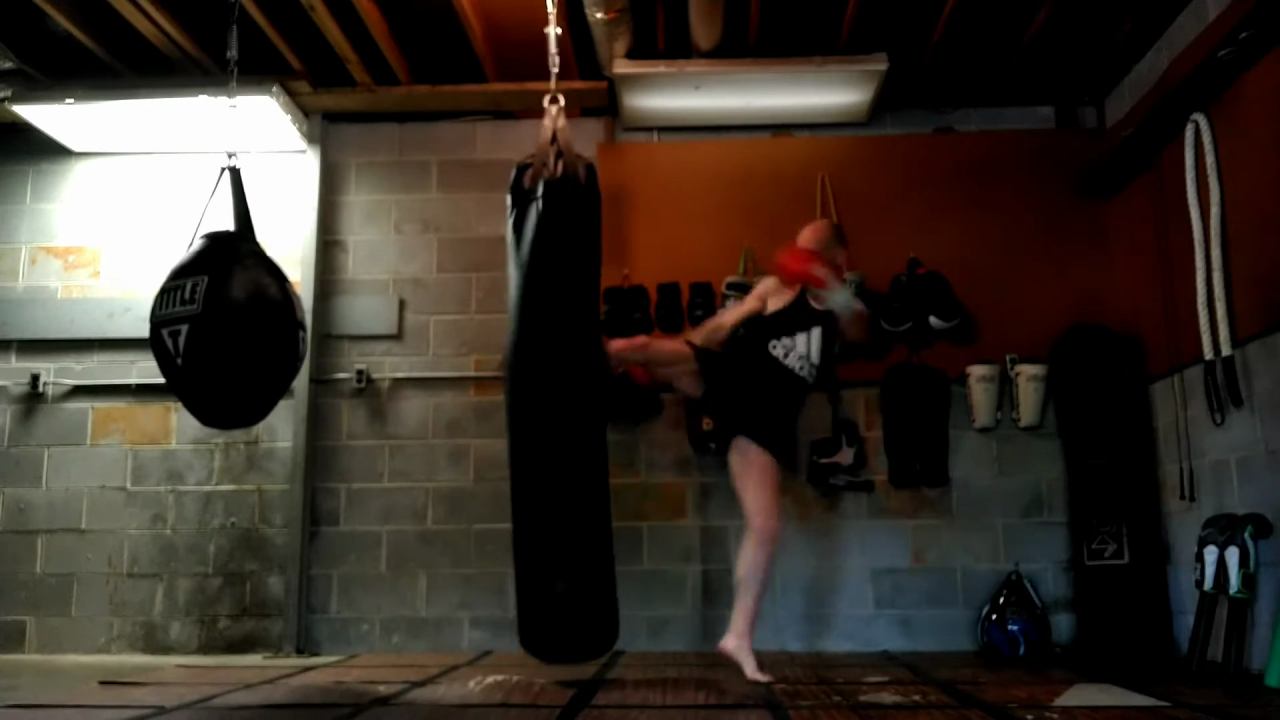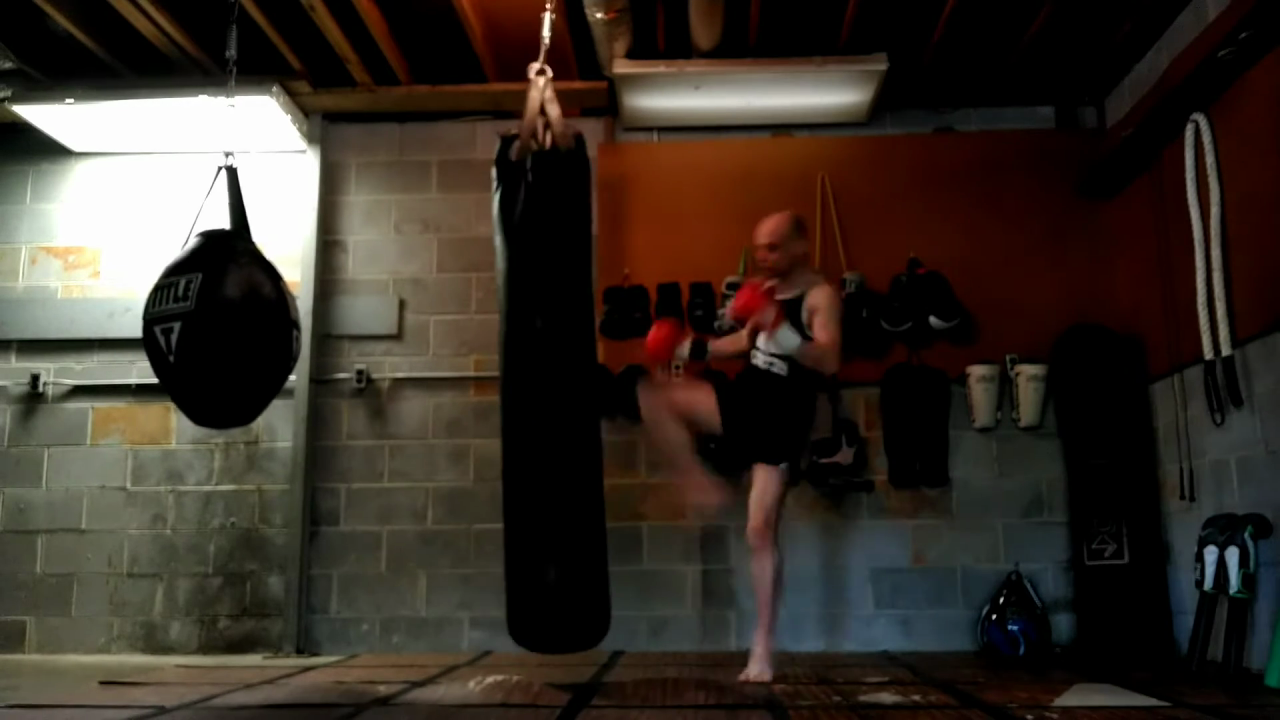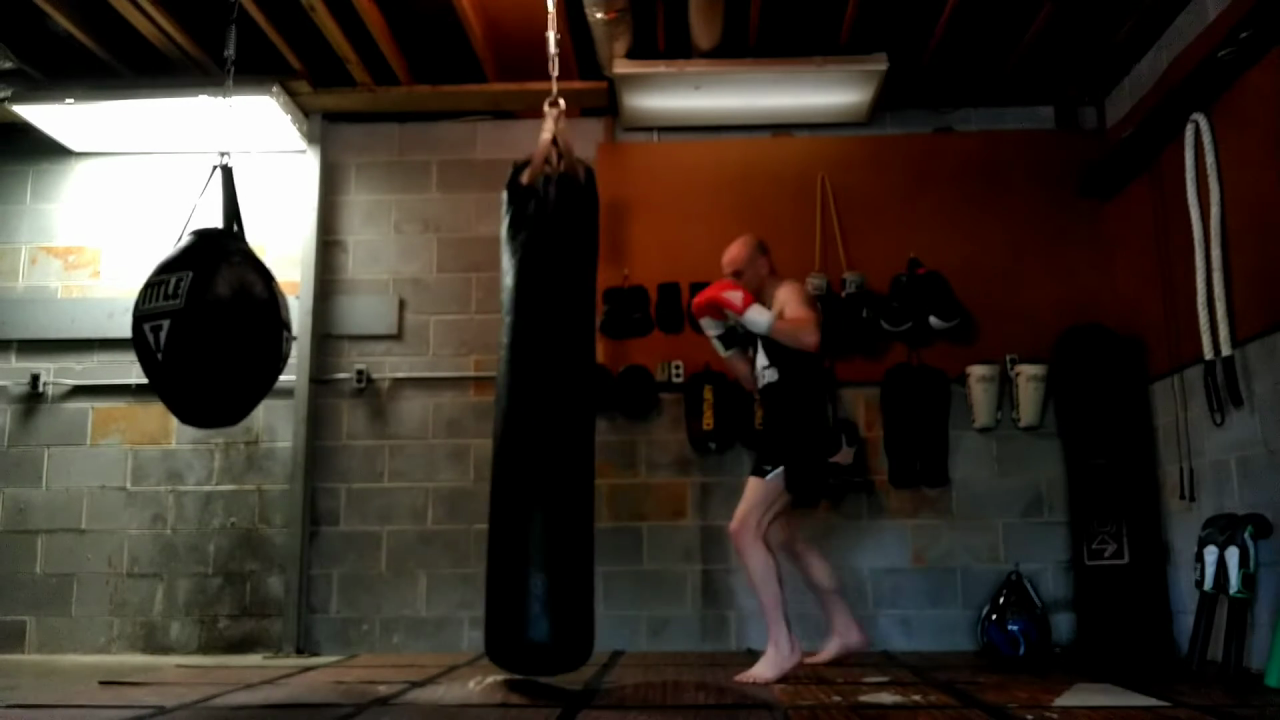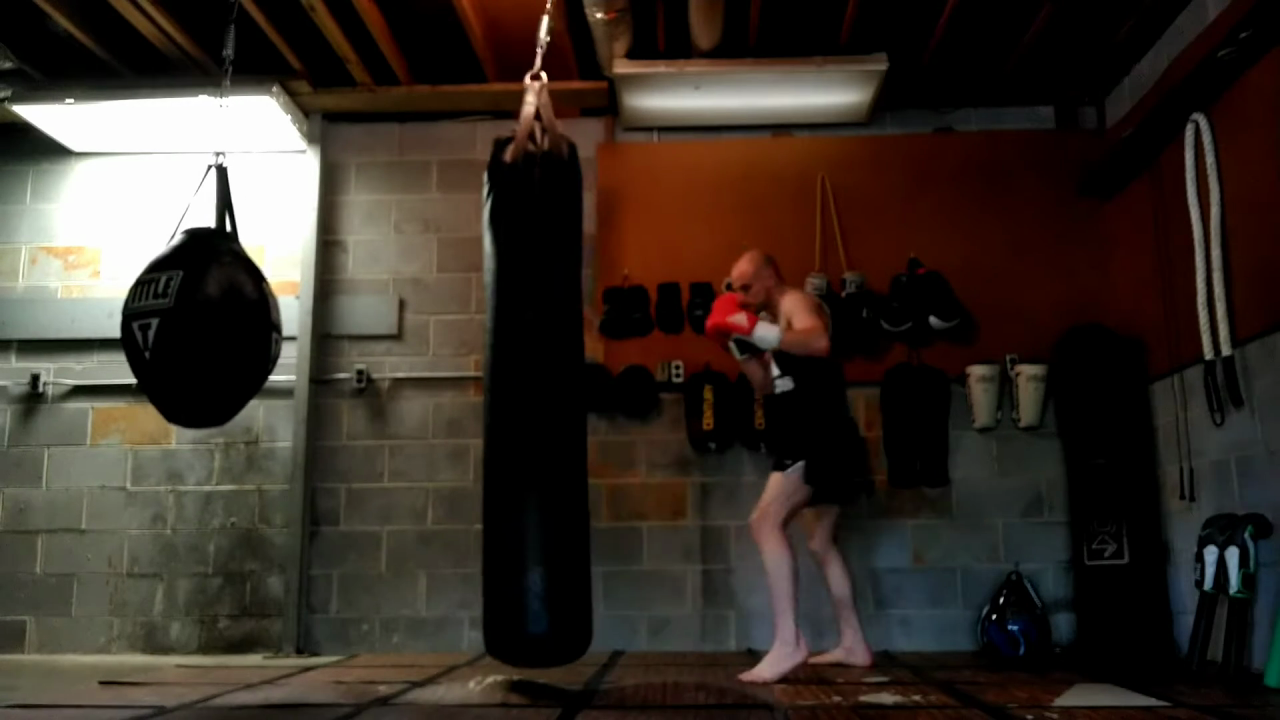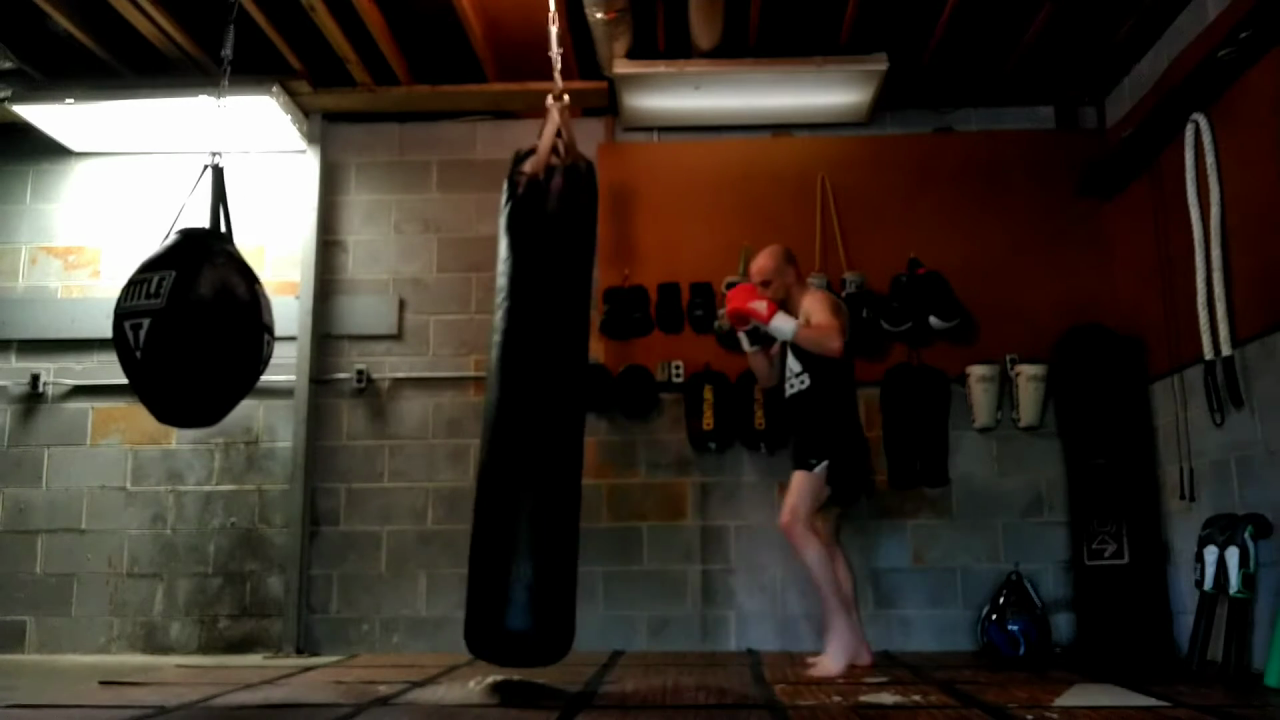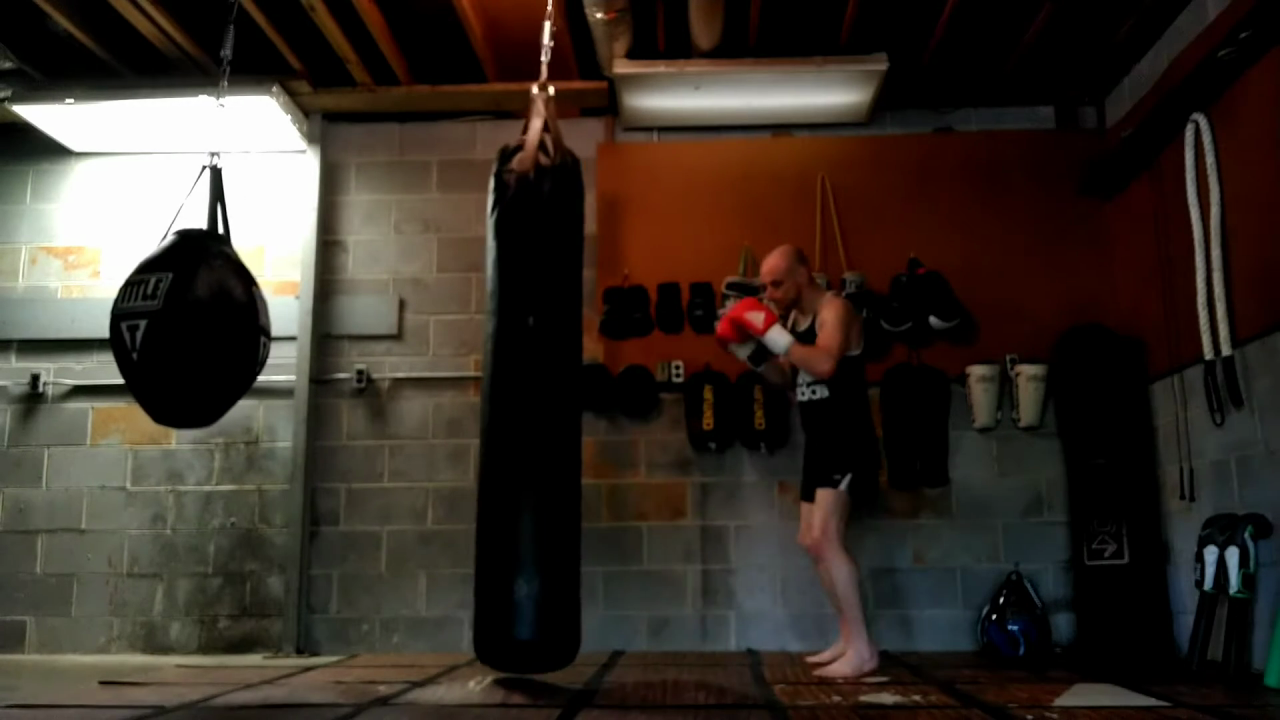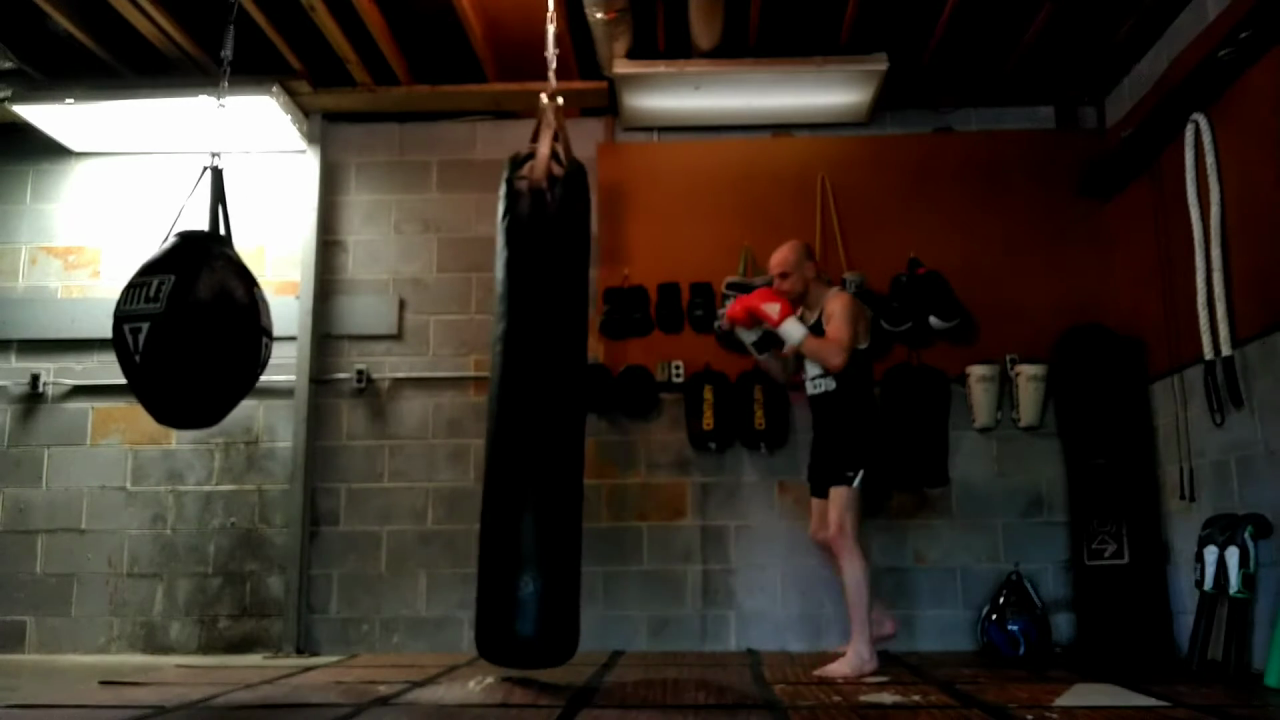
dt=0.2s
person 1, frame 1
left shoulder: (845, 306)
right shoulder: (774, 288)
left elbow: (857, 330)
right elbow: (723, 325)
left wrist: (833, 290)
right wrist: (681, 350)
left hip: (769, 413)
right hip: (730, 376)
left knee: (765, 524)
right knee: (640, 350)
left ankle: (739, 636)
person 1, frame 2
left shoulder: (822, 296)
right shoulder: (767, 291)
left elbow: (828, 362)
left wrist: (777, 329)
right wrist: (691, 349)
left hip: (784, 417)
right hip: (746, 400)
left knee: (760, 528)
right knee: (654, 393)
left ankle: (762, 645)
right ankle: (702, 485)
person 1, frame 3
left shoulder: (789, 293)
right shoulder: (767, 309)
left elbow: (809, 337)
right elbow: (753, 380)
left wrist: (746, 311)
right wrist: (719, 332)
left hip: (796, 433)
right hip: (792, 434)
left knee: (745, 530)
right knee: (788, 539)
left ankle: (781, 646)
right ankle: (845, 629)
person 1, frame 4
left shoulder: (797, 302)
right shoulder: (776, 317)
left elbow: (819, 343)
right elbow: (767, 384)
left wrist: (752, 329)
right wrist: (738, 341)
left hip: (818, 436)
right hip: (810, 438)
left knee: (765, 522)
right knee: (820, 542)
left ankle: (787, 642)
right ankle: (854, 643)
person 1, frame 5
left shoulder: (817, 301)
right shoulder: (790, 314)
left elbow: (833, 343)
right elbow: (768, 377)
left wrist: (773, 319)
right wrist: (749, 330)
left hip: (832, 433)
right hip: (813, 436)
left knee: (793, 522)
right knee: (821, 536)
left ankle: (841, 632)
right ankle: (850, 639)
person 1, frame 6
left shoulder: (835, 310)
right shoulder: (794, 317)
left elbow: (824, 366)
right elbow: (785, 374)
left wrist: (769, 331)
right wrist: (746, 348)
left hip: (846, 440)
right hip: (820, 442)
left knee: (824, 537)
right knee: (812, 541)
left ankle: (862, 650)
right ankle: (851, 636)
person 1, frame 7
left shoulder: (839, 303)
right shoulder: (802, 312)
left elbow: (837, 359)
right elbow: (784, 370)
left wrist: (782, 323)
right wrist: (751, 335)
left hip: (853, 432)
right hip: (828, 433)
left knee: (839, 533)
right knee: (824, 534)
left ankle: (860, 651)
right ankle: (875, 617)
